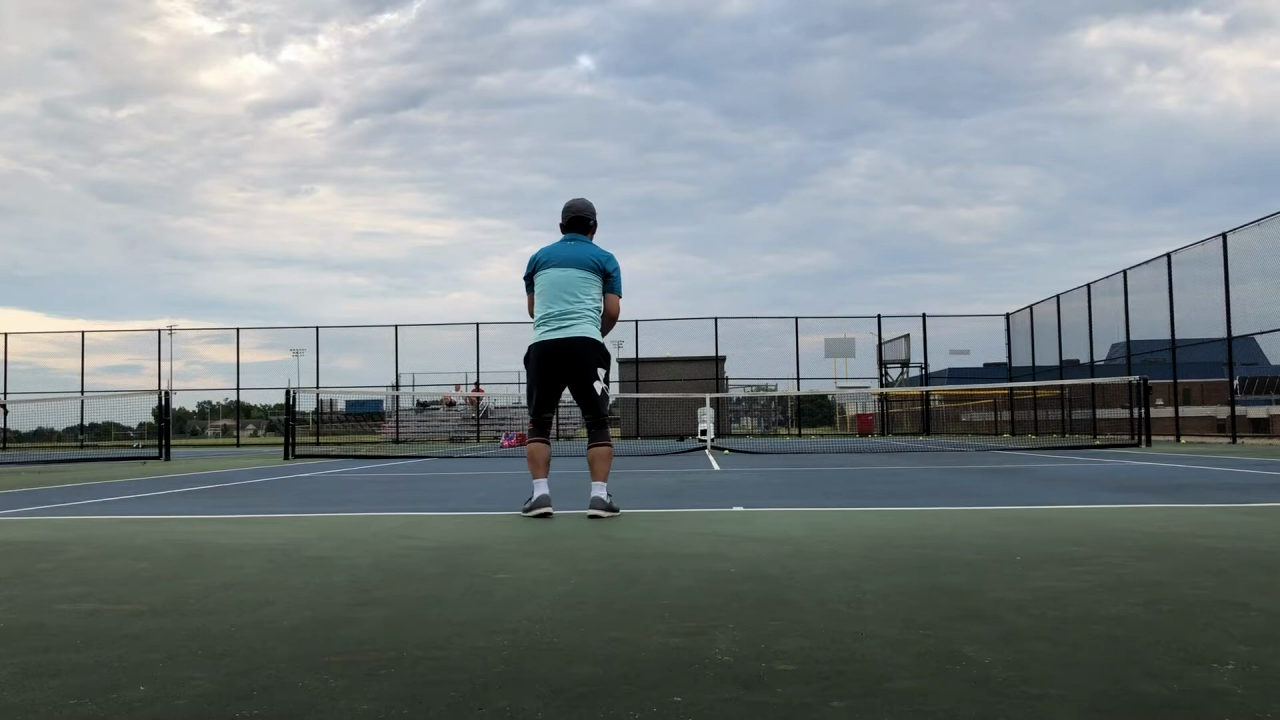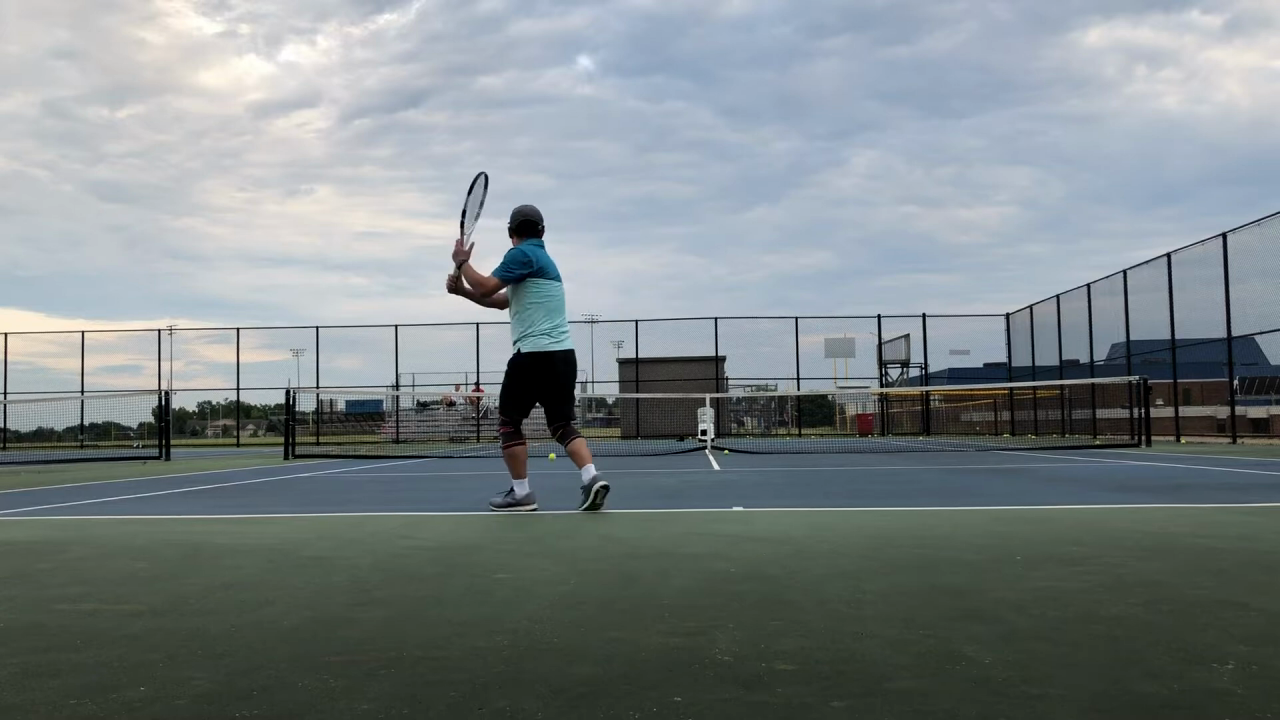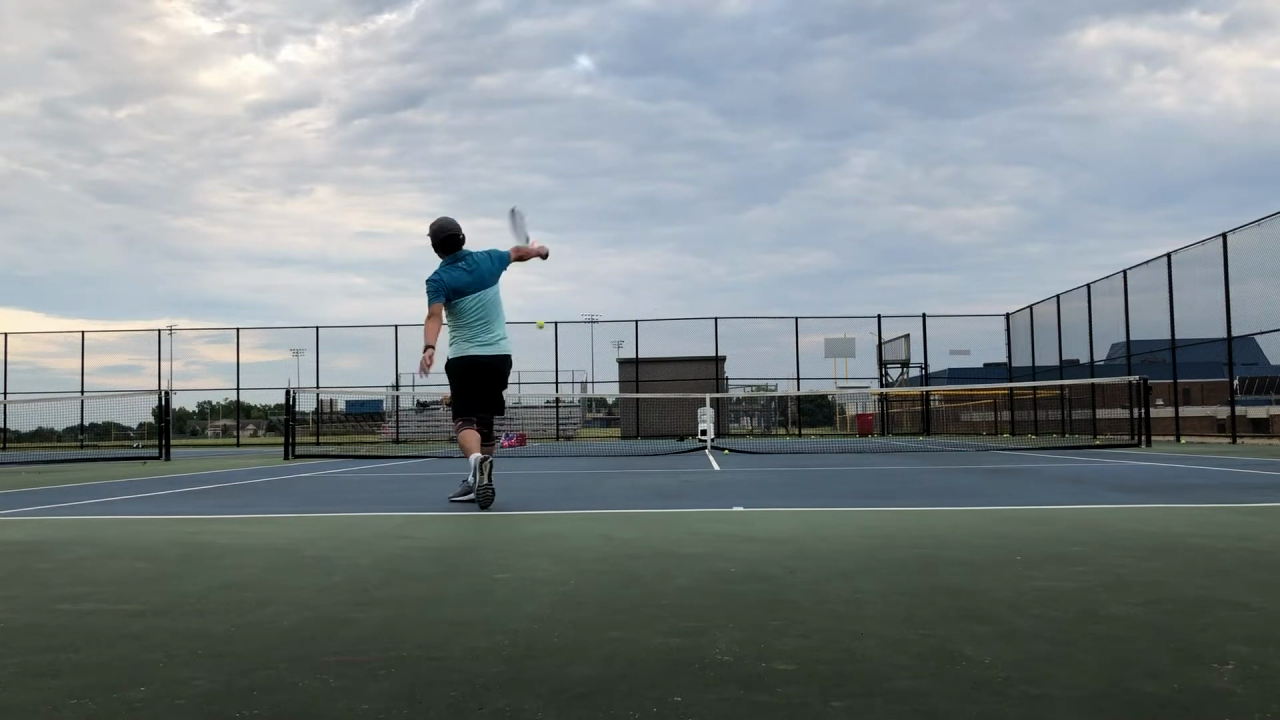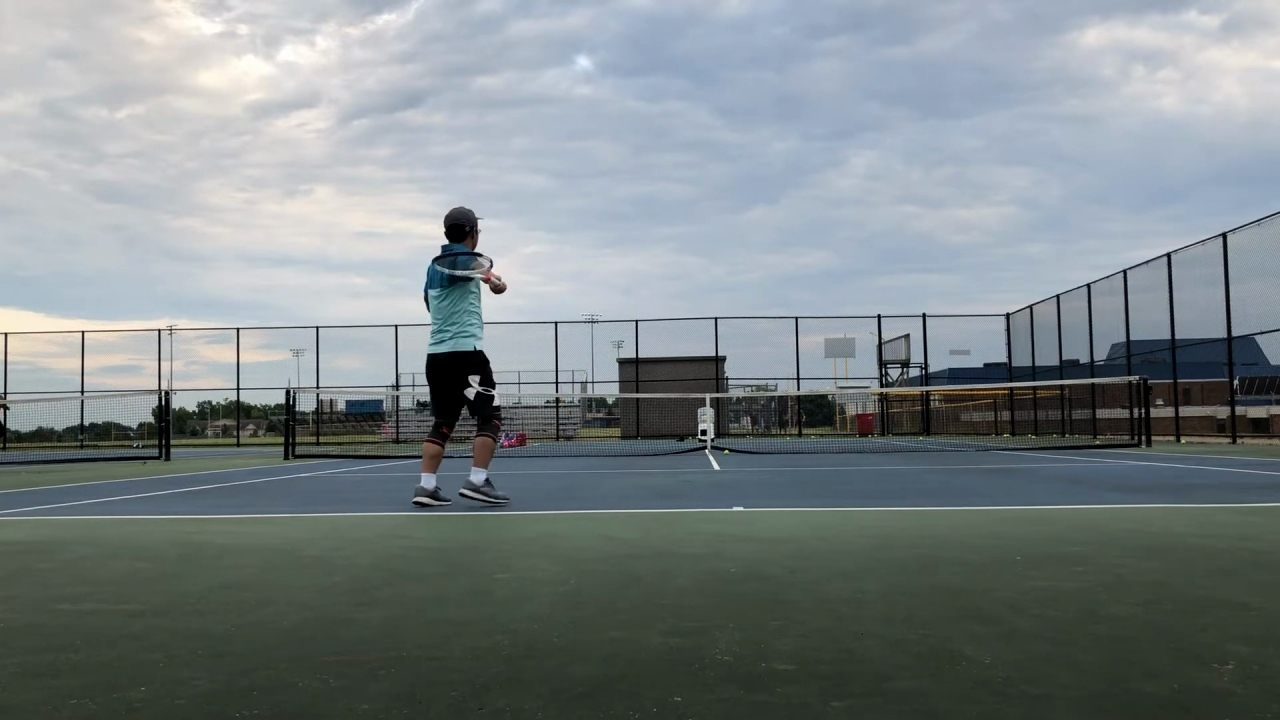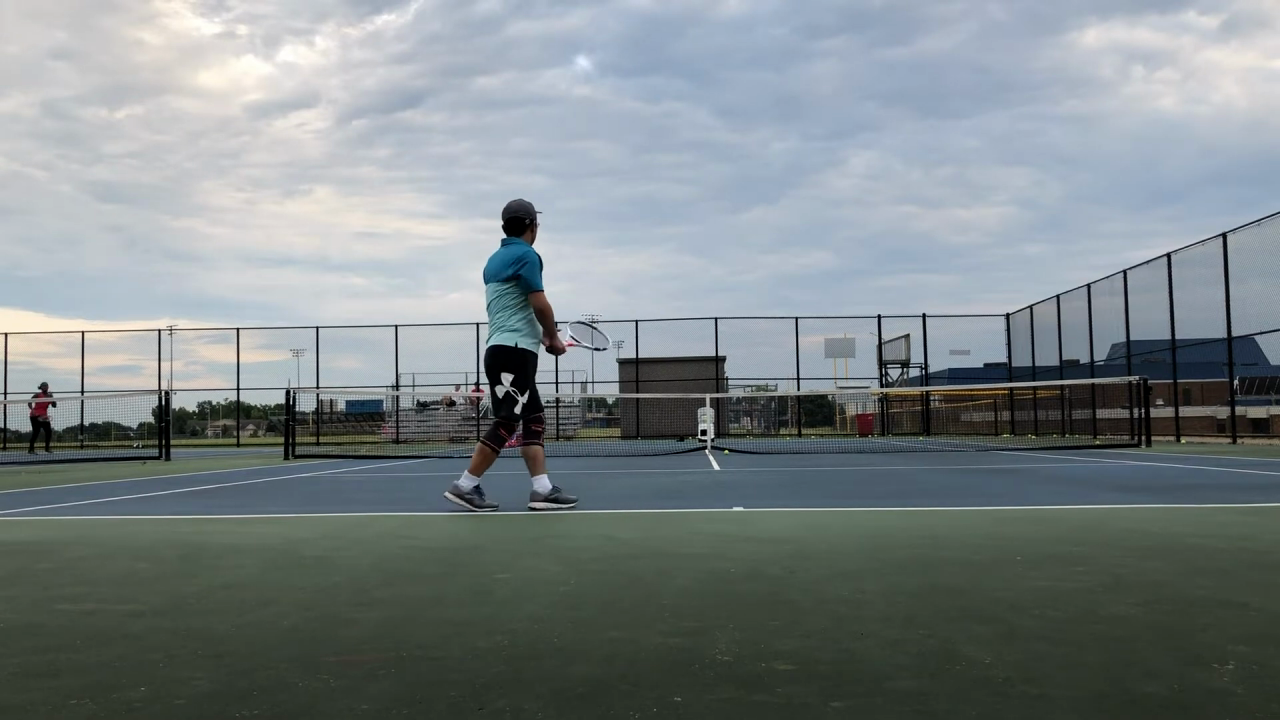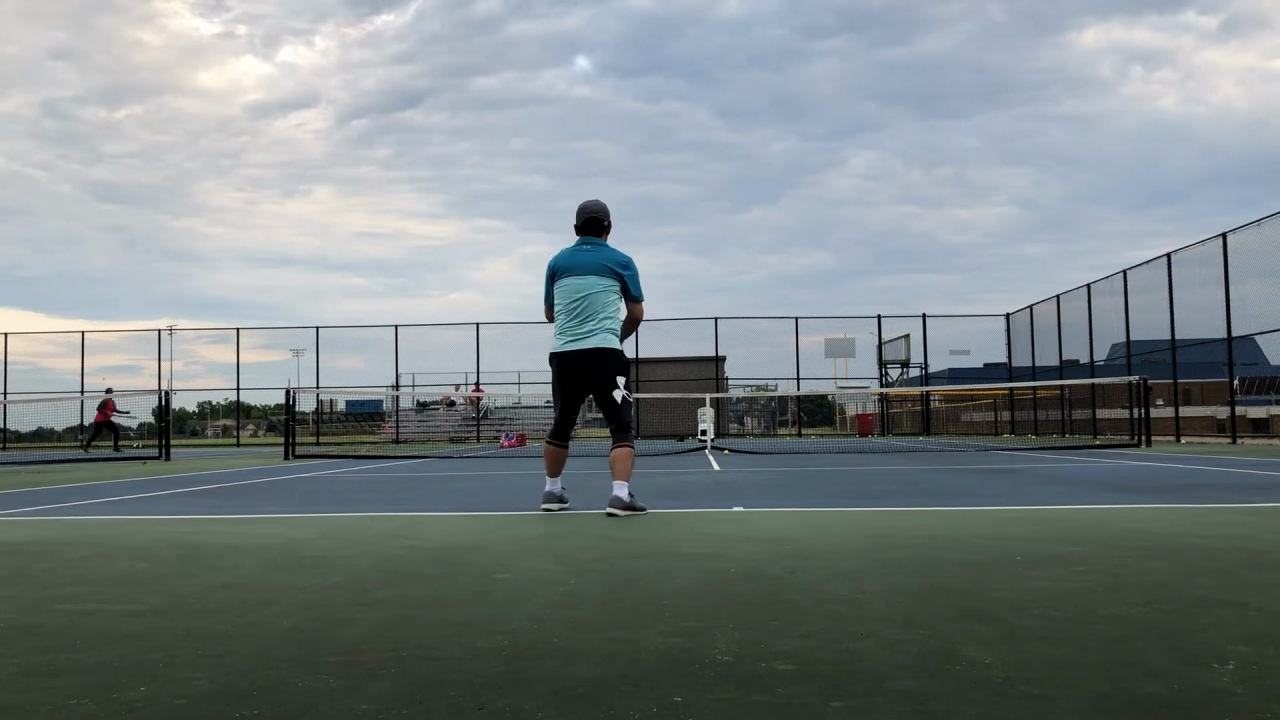
dt=0.7s
person 1, frame 1
left shoulder: (539, 257)
right shoulder: (604, 259)
right elbow: (612, 311)
left hip: (543, 346)
right hip: (585, 345)
left knee: (540, 422)
right knee: (597, 422)
left ankle: (540, 494)
right ankle: (599, 496)
person 1, frame 2
left shoulder: (521, 255)
right shoulder: (544, 260)
left elbow: (488, 287)
right elbow: (501, 300)
left wrist: (461, 262)
right wrist: (461, 289)
left hip: (534, 354)
right hip: (563, 354)
left knee: (509, 423)
right knee: (563, 425)
left ankle: (521, 493)
right ankle: (591, 477)
person 1, frame 3
left shoulder: (438, 279)
right shoulder: (487, 260)
left elbow: (435, 317)
right elbow: (518, 252)
left wrist: (429, 349)
right wrist: (539, 250)
left hip: (464, 360)
right hip: (499, 357)
left knee: (465, 422)
right knee: (485, 421)
left ankle: (477, 461)
right ankle: (479, 484)
person 1, frame 4
left shoulder: (435, 265)
right wrist: (492, 279)
left hip: (436, 355)
right hip: (465, 353)
left knee: (443, 423)
right knee: (489, 418)
left ankle: (426, 486)
right ankle: (478, 481)
person 1, frame 5
left shoulder: (494, 259)
right shoulder: (526, 255)
right elbow: (540, 302)
left wrist: (541, 333)
right wrist: (552, 335)
left hip: (505, 351)
right hip: (513, 351)
left knee: (533, 420)
right knee: (506, 424)
left ankle: (543, 490)
right ankle: (465, 487)
person 1, frame 6
left shoulder: (557, 262)
right shoulder: (621, 261)
left elbow: (549, 314)
right elbow: (636, 314)
right wrist: (620, 336)
left hip: (563, 354)
right hip: (604, 353)
left knee: (562, 424)
right knee: (621, 427)
left ankle: (552, 491)
right ankle: (621, 495)
